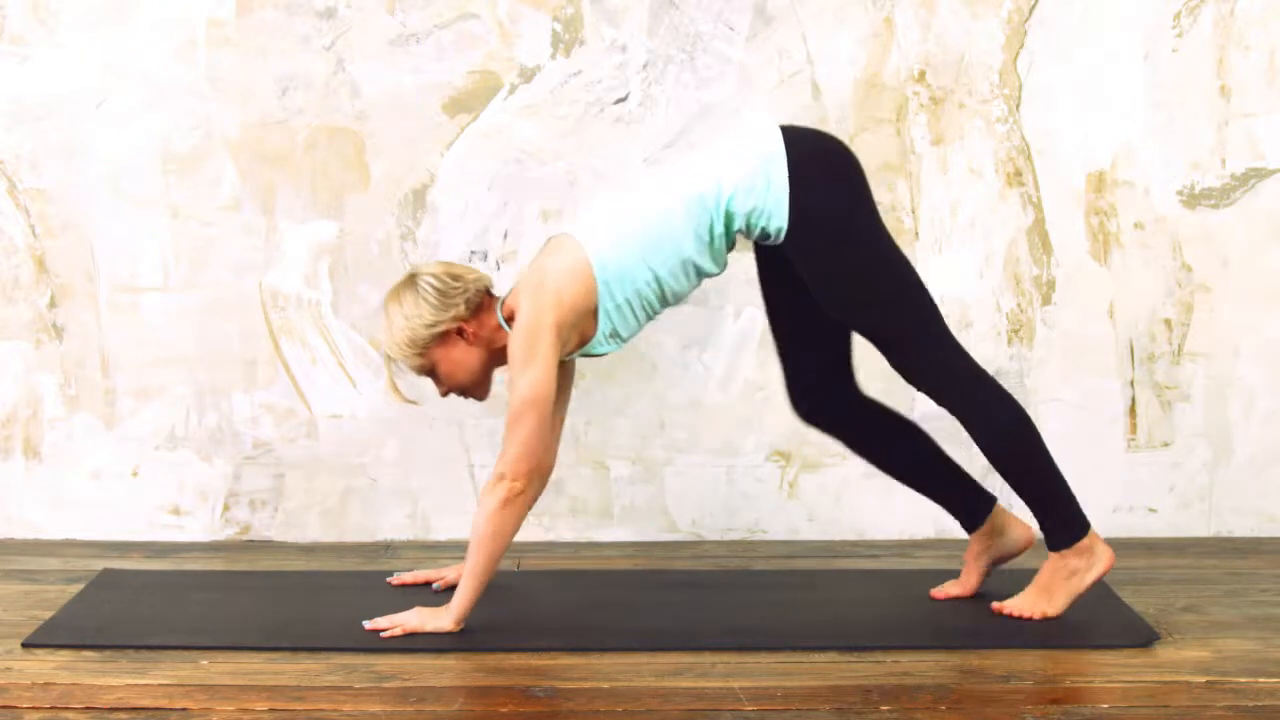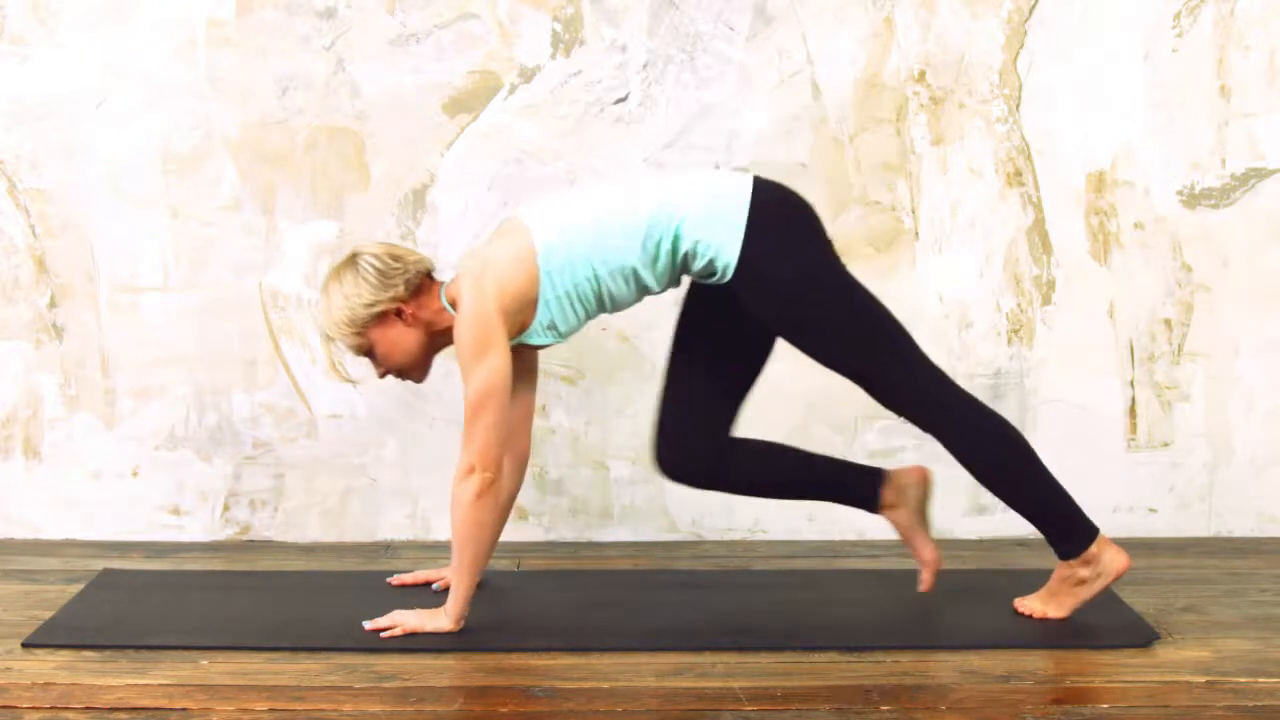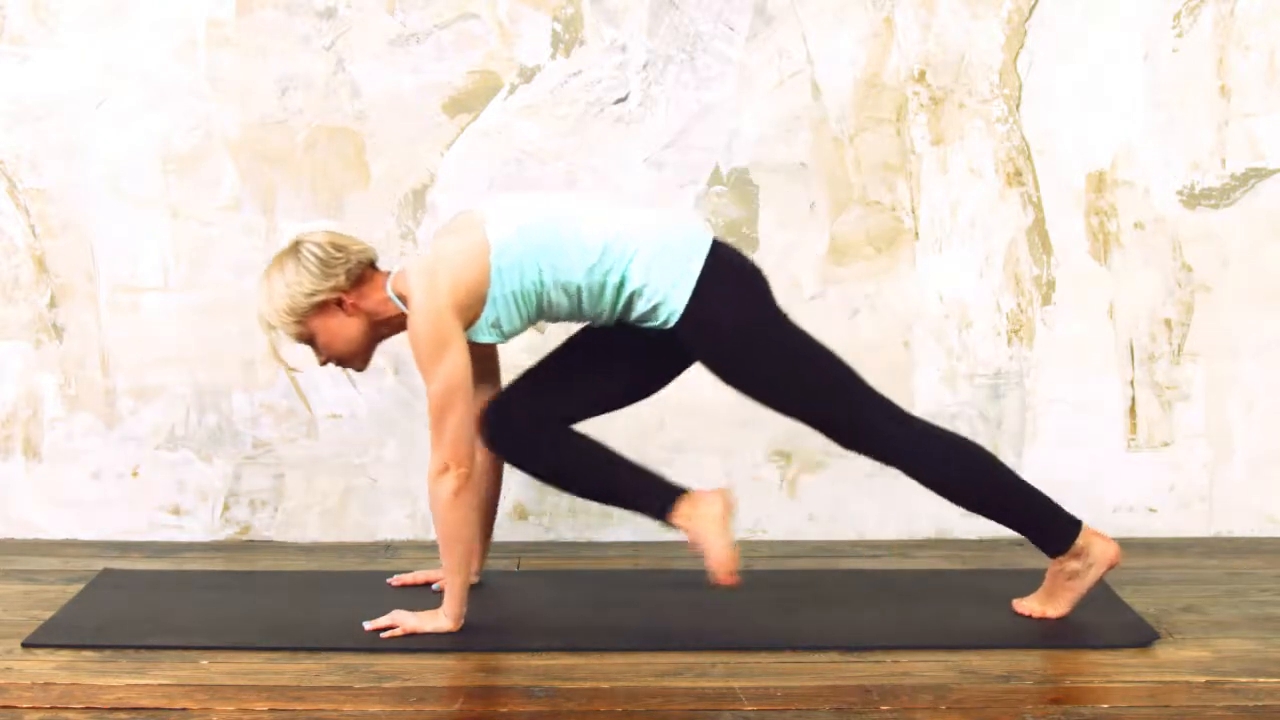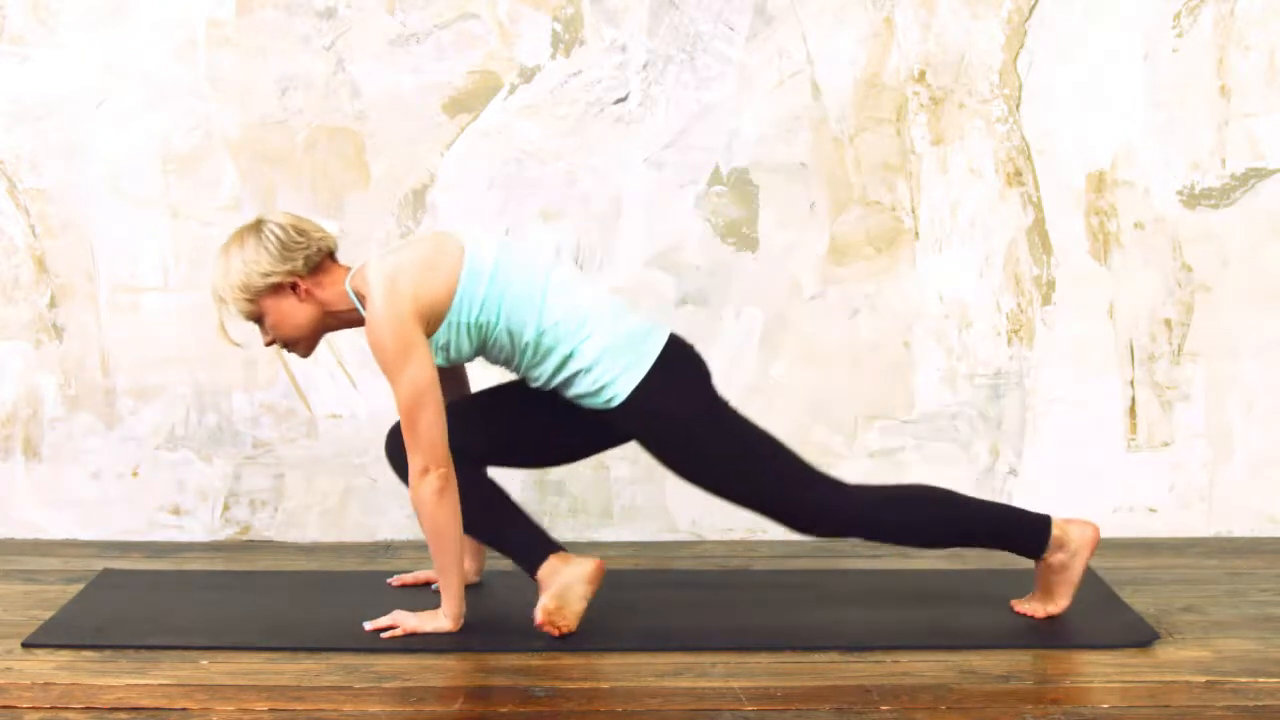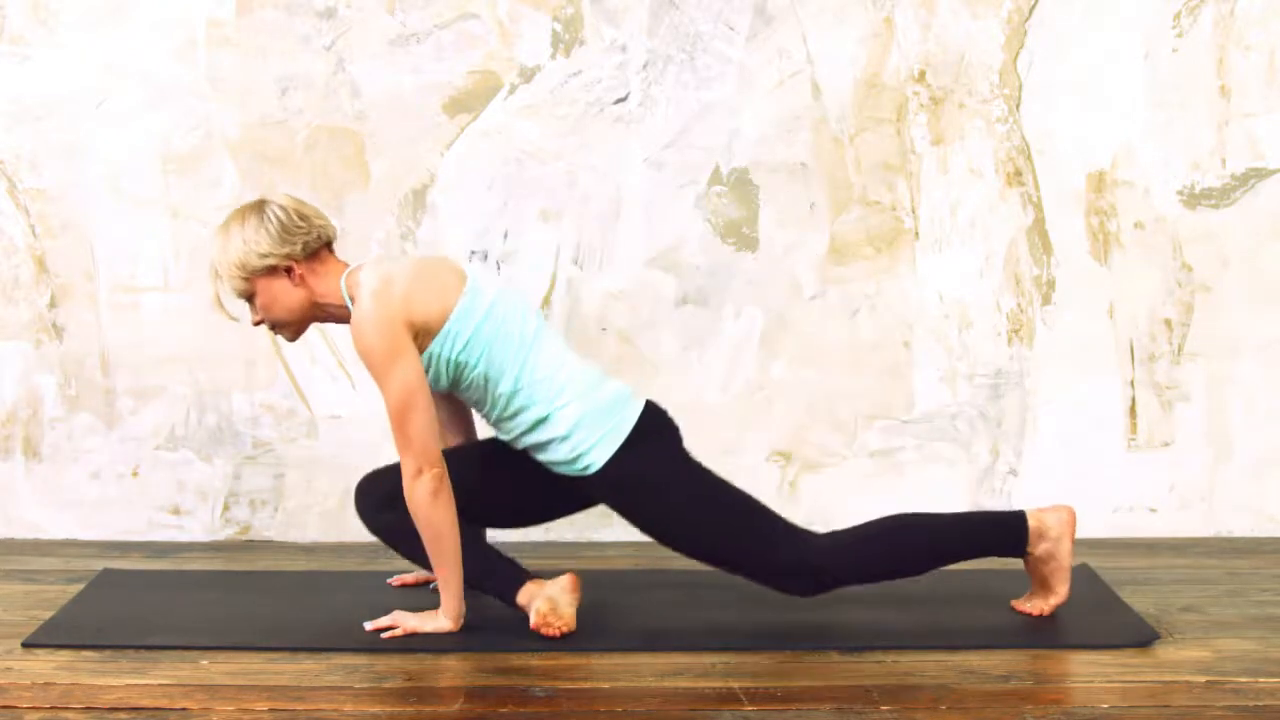
dt=0.3s
person 1, frame 1
left shoulder: (535, 318)
right shoulder: (548, 314)
left elbow: (511, 478)
right elbow: (534, 468)
left wrist: (455, 609)
right wrist: (472, 566)
left hip: (793, 184)
right hip: (775, 194)
left knee: (936, 366)
right knee: (821, 401)
left ankle: (1075, 544)
right ankle: (989, 526)
person 1, frame 2
left shoulder: (479, 305)
right shoulder: (500, 304)
left elbow: (479, 472)
right elbow: (508, 459)
left wrist: (452, 610)
right wrist: (465, 564)
left hip: (750, 234)
right hip: (733, 242)
left knee: (917, 392)
right knee: (687, 453)
left ankle: (1086, 553)
right ankle: (888, 494)
person 1, frame 3
left shoulder: (428, 300)
right shoulder: (445, 290)
left elbow: (451, 466)
right elbow: (477, 443)
left wrist: (450, 607)
right wrist: (468, 558)
left hip: (693, 291)
right hip: (662, 299)
left knee: (873, 426)
right knee: (512, 422)
left ankle: (1076, 545)
right ankle: (685, 511)
person 1, frame 4
left shoulder: (388, 305)
right shoulder: (398, 290)
left elbow: (433, 473)
right elbow: (441, 452)
left wrist: (451, 608)
right wrist: (465, 557)
left hip: (640, 378)
right hip: (609, 377)
left knee: (821, 508)
right knee: (409, 437)
left ankle: (1053, 537)
right ankle: (553, 567)
person 1, frame 5
left shoulder: (375, 309)
right shoulder: (390, 285)
left elbow: (426, 475)
right elbow: (453, 435)
left wrist: (450, 607)
right wrist: (456, 552)
left hip: (611, 451)
right hip: (572, 451)
left knee: (807, 563)
right knee: (377, 501)
left ankle: (1029, 530)
right ankle: (528, 589)
